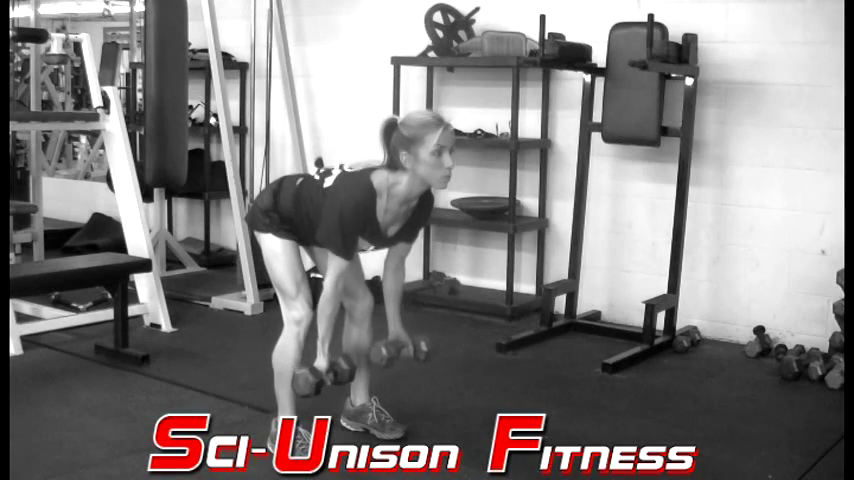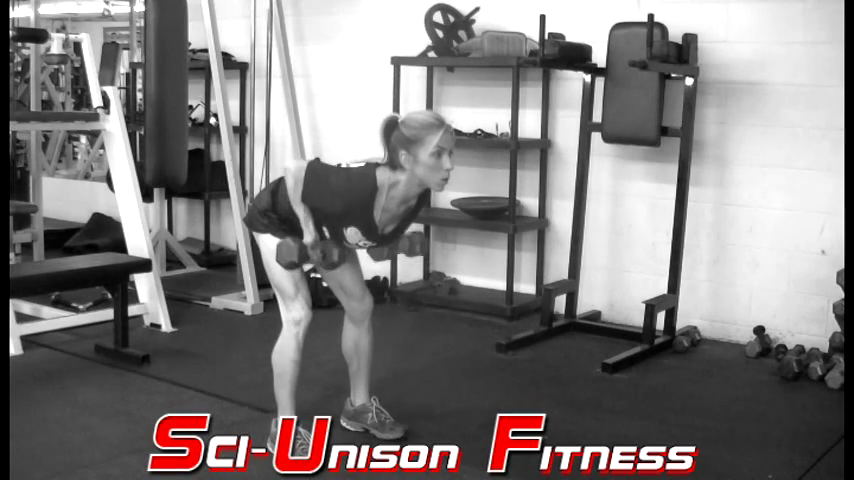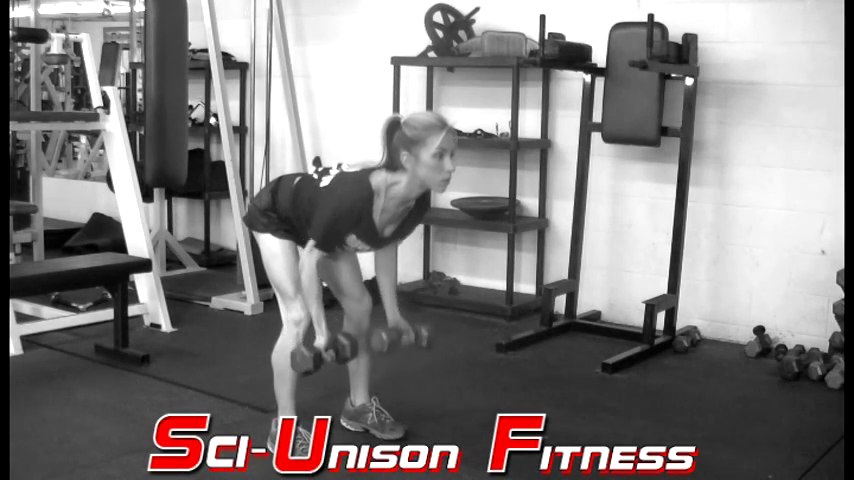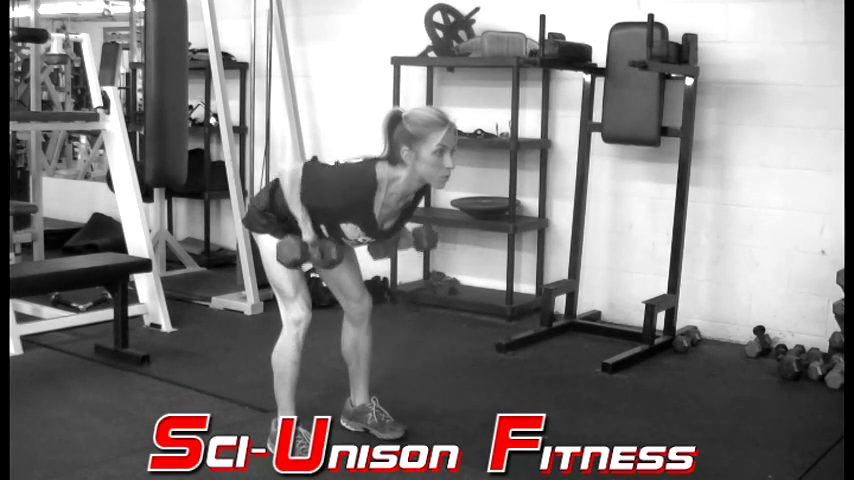
dt=1s
person 1, frame 1
left shoulder: (420, 203)
right shoulder: (356, 197)
left elbow: (394, 264)
right elbow: (335, 279)
left wrist: (395, 325)
right wrist: (323, 351)
left hip: (317, 219)
right hip: (277, 217)
left knee: (361, 304)
right knee: (299, 314)
left ankle: (359, 406)
person 1, frame 2
left shoulder: (417, 195)
right shoulder: (359, 187)
right elbow: (294, 171)
left wrist: (385, 236)
right wrist: (307, 229)
left hip: (326, 223)
right hip: (277, 216)
left knee: (360, 305)
right knee: (298, 315)
left ankle: (359, 406)
right ankle: (283, 428)
person 1, frame 3
left shoulder: (417, 201)
right shoulder: (354, 196)
left elbow: (385, 251)
right elbow: (310, 260)
left wrist: (393, 314)
right wrist: (321, 331)
left hip: (318, 220)
right hip: (276, 217)
left knee: (359, 305)
right knee: (298, 315)
left ankle: (359, 406)
person 1, frame 4
left shoulder: (416, 188)
right shoulder: (359, 181)
right elbow: (288, 173)
left wrist: (397, 233)
right wrist: (306, 230)
left hip: (325, 224)
right hip: (276, 216)
left knee: (359, 305)
right knee: (298, 314)
left ankle: (360, 406)
